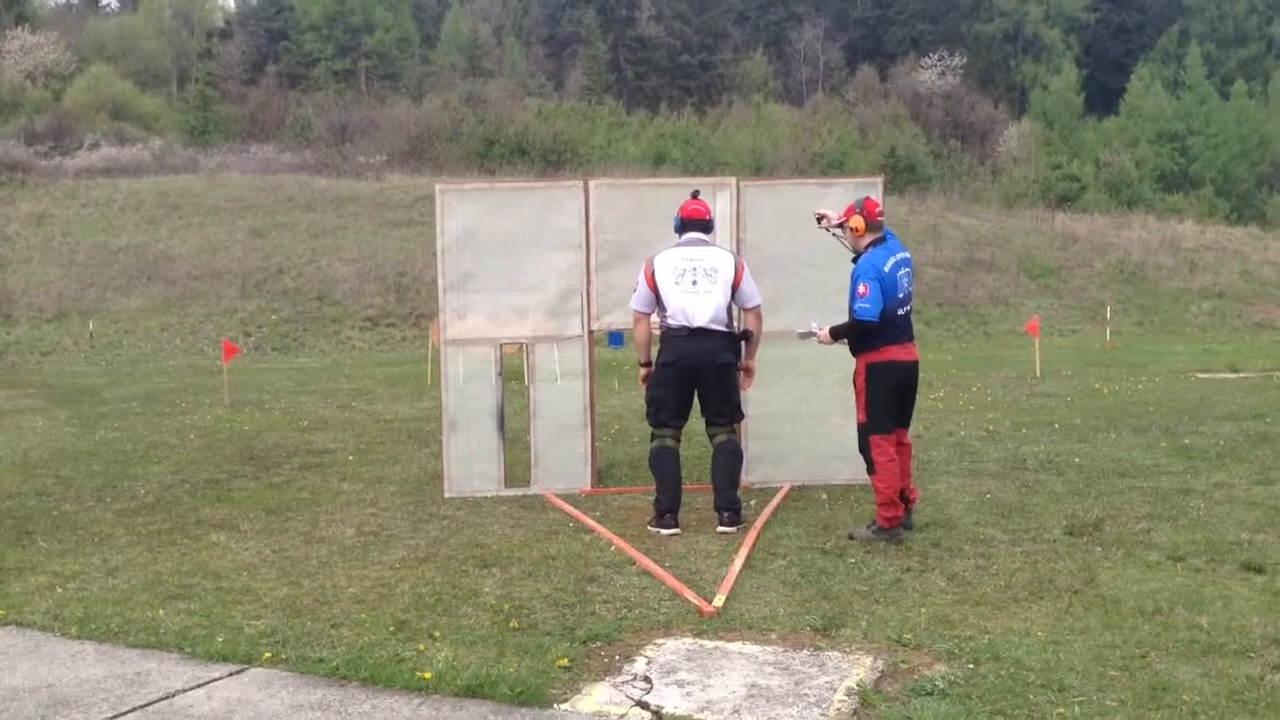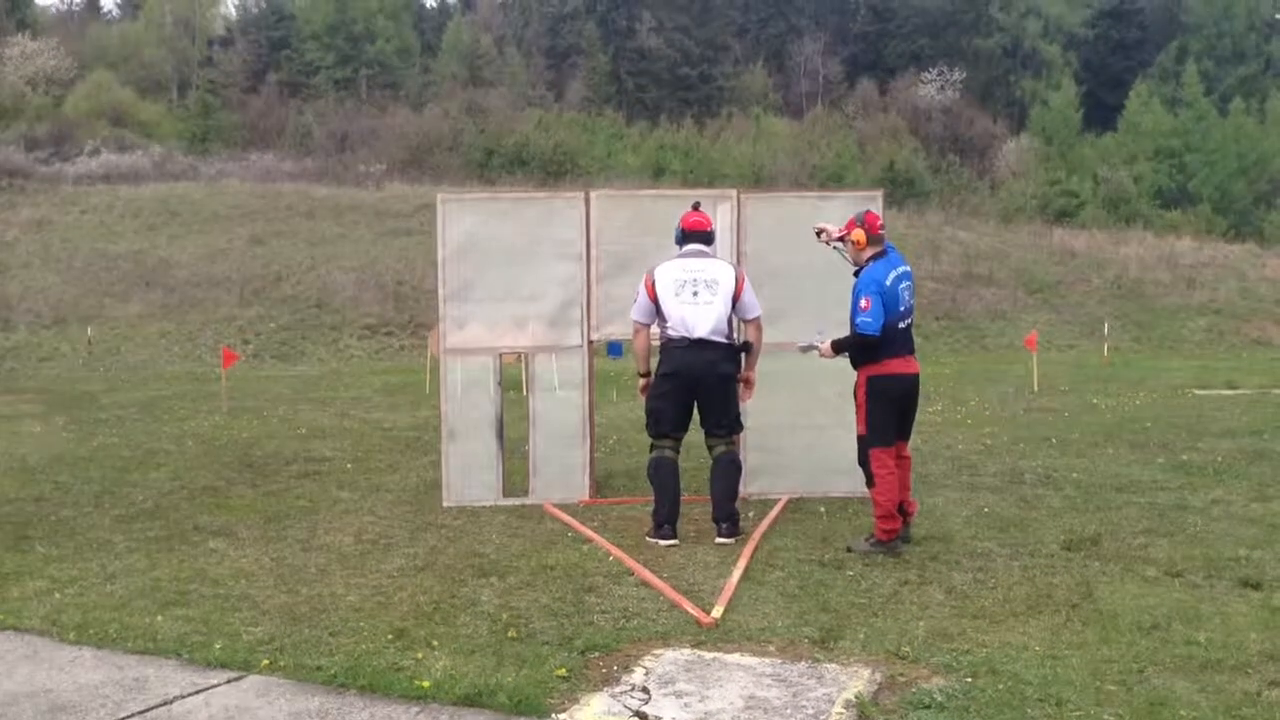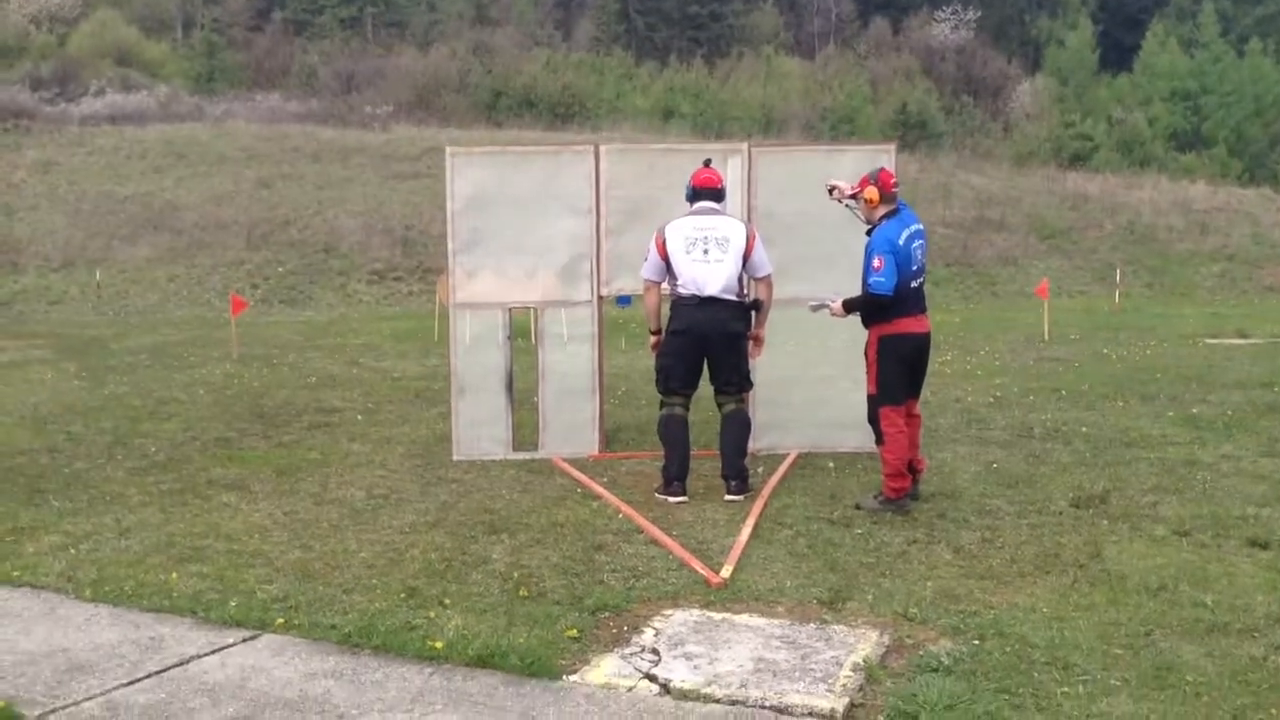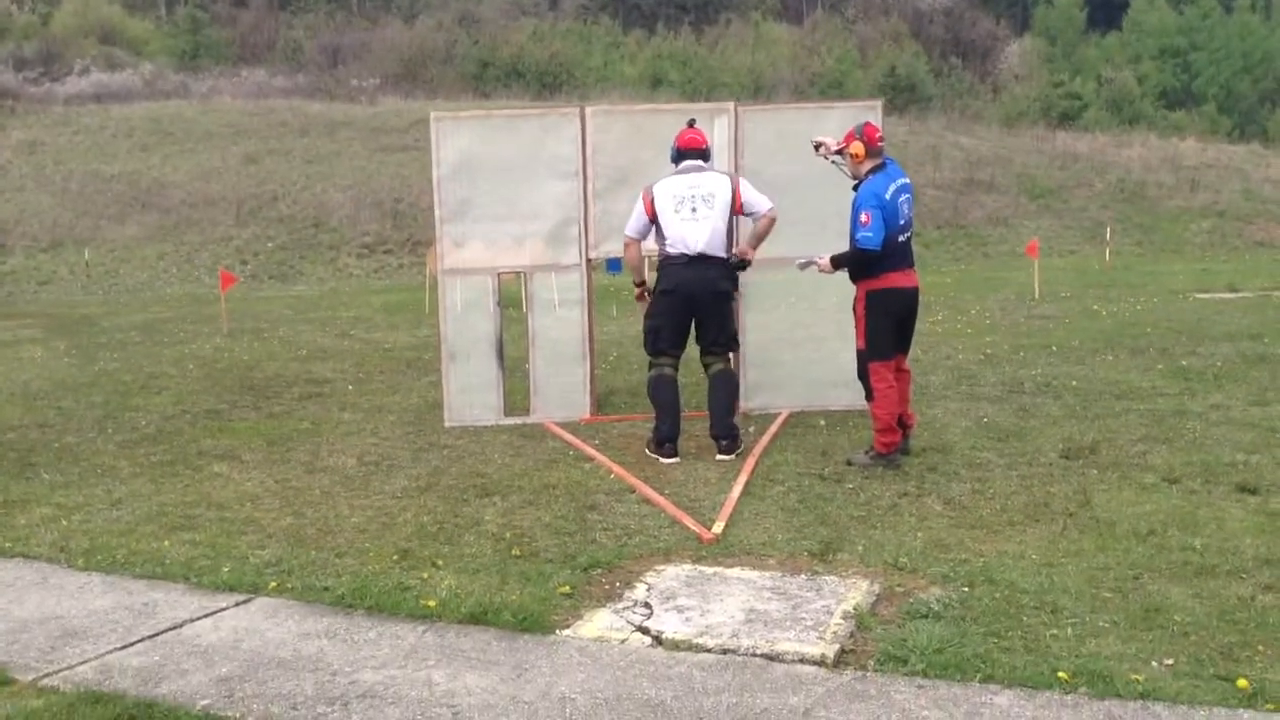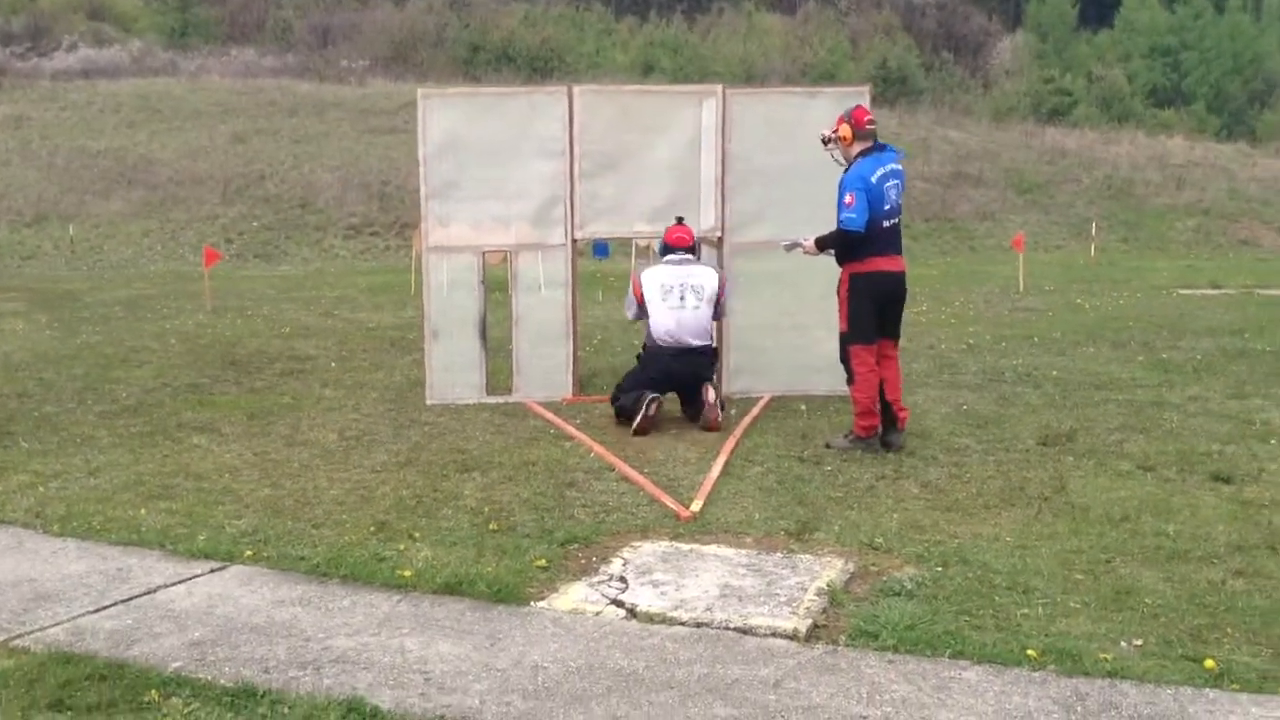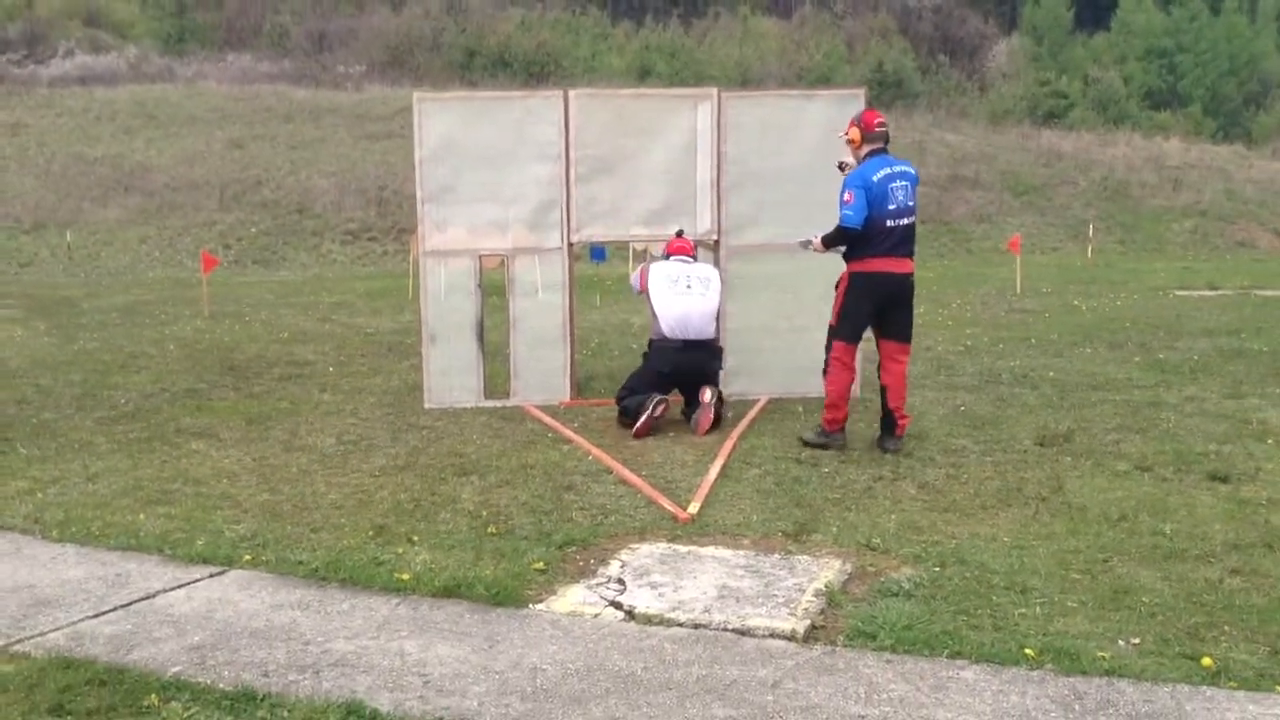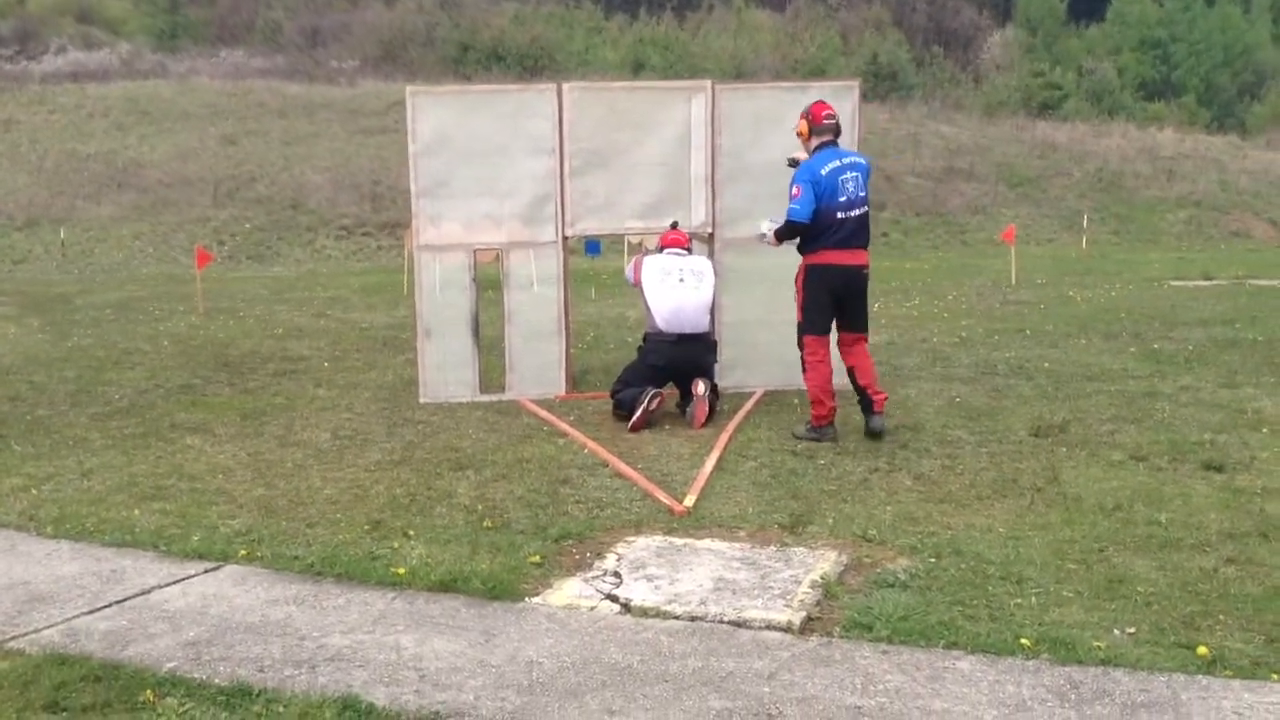
dt=0.7s
person 1, frame 1
left shoulder: (867, 265)
right shoulder: (897, 247)
left elbow: (865, 321)
right elbow: (878, 233)
left wrist: (833, 333)
right wrist: (839, 221)
left hip: (879, 364)
right hip: (906, 357)
left knee: (878, 443)
right knee: (898, 437)
left ankle: (888, 522)
right ankle: (904, 508)
person 1, frame 2
left shoulder: (869, 279)
right shoulder: (897, 260)
left elbow: (867, 335)
right elbow: (880, 246)
left wrist: (835, 347)
right wrist: (839, 235)
left hip: (880, 377)
right hip: (907, 371)
left knee: (878, 456)
right knee: (898, 450)
left ankle: (887, 534)
right ankle: (903, 521)
person 1, frame 3
left shoulder: (882, 238)
right shoulder: (910, 219)
left elbow: (880, 295)
right elbow: (890, 204)
left wrist: (846, 306)
right wrist: (851, 193)
left hip: (891, 336)
right hip: (918, 330)
left knee: (887, 414)
right knee: (907, 408)
left ankle: (895, 492)
right ankle: (911, 478)
person 1, frame 4
left shoulder: (868, 193)
right shoulder: (897, 174)
left elbow: (867, 250)
right elbow: (878, 159)
left wrist: (834, 262)
right wrist: (837, 149)
left hip: (879, 292)
right hip: (907, 285)
left knee: (877, 370)
right knee: (897, 364)
left ankle: (886, 447)
right ankle: (902, 433)
person 1, frame 5
left shoulder: (854, 177)
right shoulder: (893, 161)
left elbow: (851, 231)
left wrist: (818, 244)
right wrist: (841, 147)
left hip: (863, 275)
right hip: (895, 272)
left knee: (860, 355)
right knee: (887, 352)
left ankle: (865, 432)
right ankle: (894, 427)
person 1, frame 6
left shoulder: (859, 178)
right shoulder: (909, 171)
left elbow: (850, 228)
left wrist: (825, 242)
left hip: (866, 275)
right hip: (902, 275)
left knee: (840, 351)
right knee: (895, 354)
left ankle: (833, 428)
right ankle: (893, 431)
person 1, frame 7
left shoulder: (808, 172)
right shoulder: (860, 162)
left elbow: (799, 222)
left wrist: (776, 236)
left hip: (821, 267)
right hip: (857, 265)
left knee: (815, 346)
right knee: (855, 342)
left ankle: (823, 422)
right ankle: (873, 410)
person 2, frame 1
left shoulder: (656, 262)
right shoulder: (730, 261)
left elbow: (640, 318)
right elbow: (754, 313)
left wrist: (645, 363)
right wrist: (748, 357)
left hip: (674, 349)
right hip: (718, 349)
left knee: (665, 432)
right knee: (724, 431)
left ankle: (666, 516)
right ankle: (728, 513)
person 2, frame 2
left shoulder: (658, 274)
right shoulder: (731, 273)
left elbow: (640, 329)
right elbow: (754, 324)
left wrist: (644, 373)
right wrist: (749, 369)
left hip: (675, 359)
right hip: (719, 360)
left knee: (664, 443)
right knee: (723, 442)
left ankle: (665, 527)
right ankle: (726, 525)
person 2, frame 3
left shoulder: (668, 231)
right shoulder: (742, 230)
left elbow: (651, 287)
right elbow: (764, 282)
left wrist: (655, 330)
right wrist: (759, 326)
left hip: (685, 317)
right hip: (728, 318)
left knee: (674, 400)
right knee: (732, 399)
left ankle: (674, 483)
right ankle: (735, 481)
person 2, frame 4
left shoulder: (656, 191)
right shoulder: (729, 184)
left elbow: (631, 242)
right elbow: (768, 214)
left wrist: (639, 283)
right wrist: (747, 246)
left hip: (673, 277)
right hip: (715, 276)
left knee: (663, 361)
right knee: (718, 359)
left ankle: (665, 443)
right ankle: (726, 440)
person 2, frame 5
left shoulder: (645, 276)
right shoulder: (713, 275)
left elbow: (632, 315)
right elbow: (719, 314)
left hip: (658, 359)
right hip: (699, 360)
left knee: (621, 399)
right knee: (697, 406)
left ankle: (642, 403)
right ankle: (706, 400)
person 2, frame 6
left shoulder: (651, 270)
right shoulder: (712, 273)
left elbow: (636, 282)
left hip: (665, 354)
right hip: (705, 355)
left knee: (626, 402)
right knee: (699, 406)
left ankle: (647, 406)
right ankle: (704, 406)
person 2, frame 7
left shoulder: (645, 263)
right shoulder: (705, 265)
left elbow: (631, 274)
left hip: (660, 347)
right hip: (699, 349)
left knee: (621, 394)
right knee: (698, 397)
left ankle: (643, 399)
right ankle: (700, 399)
